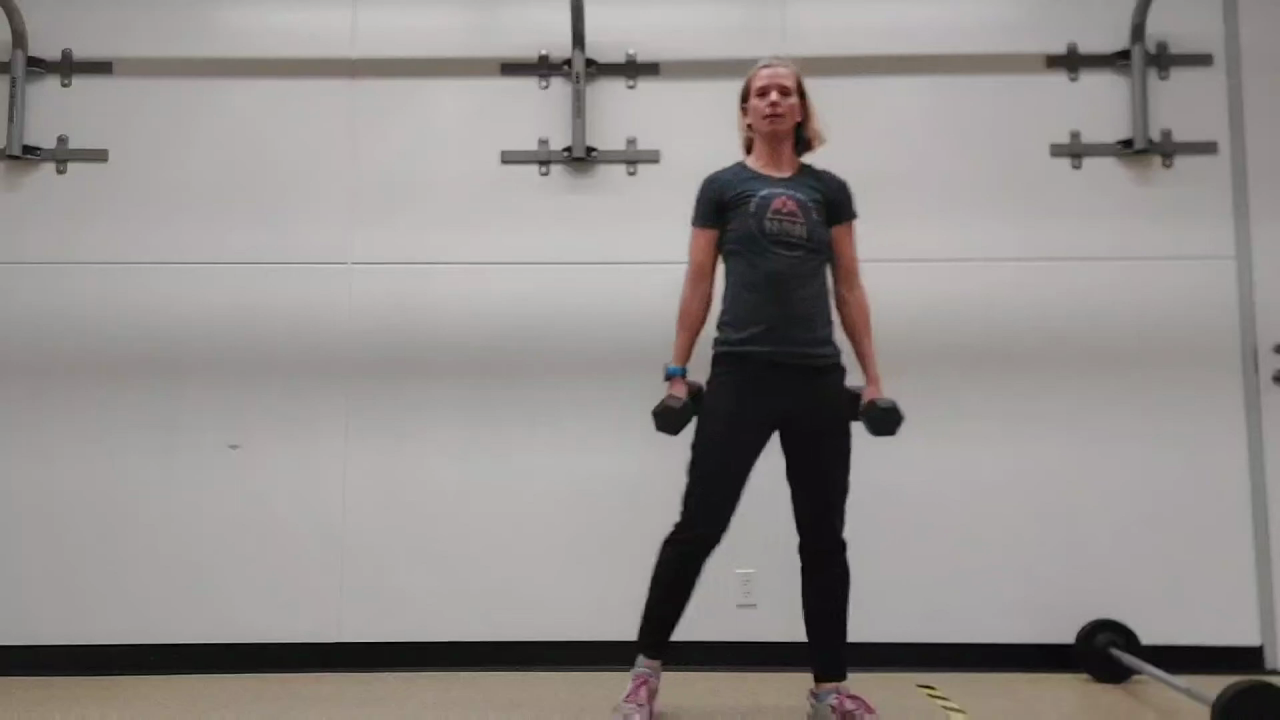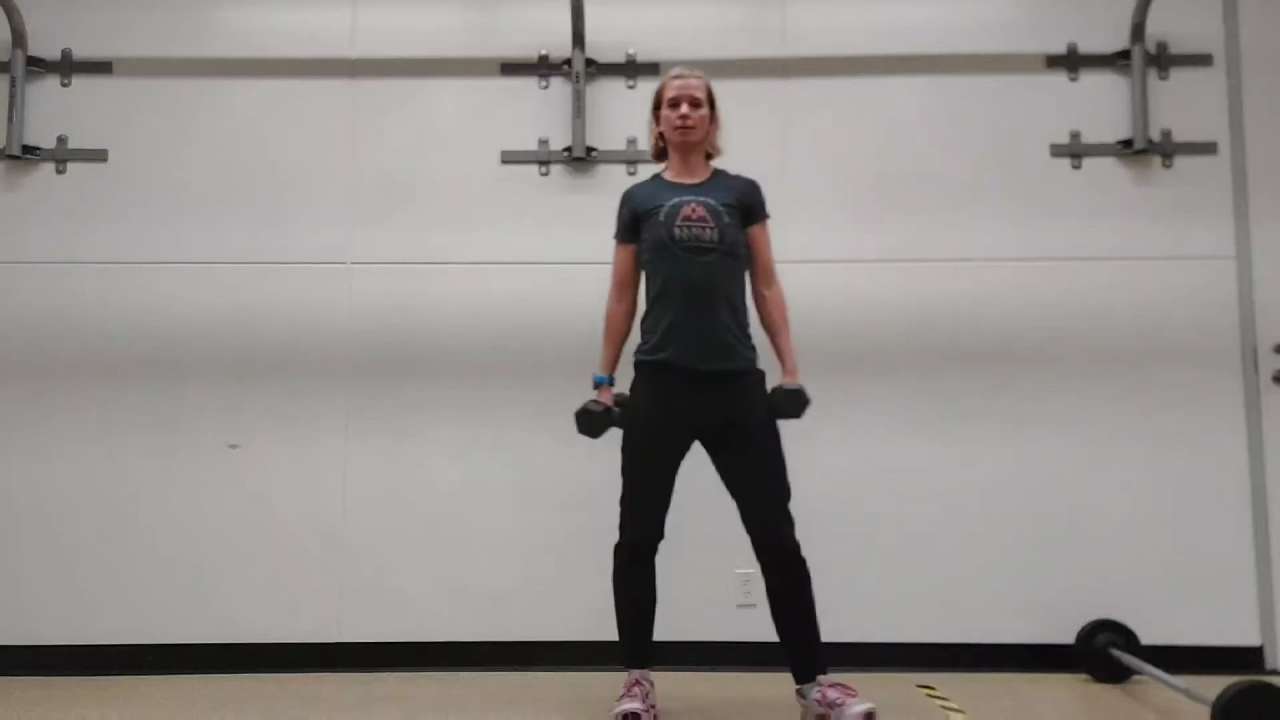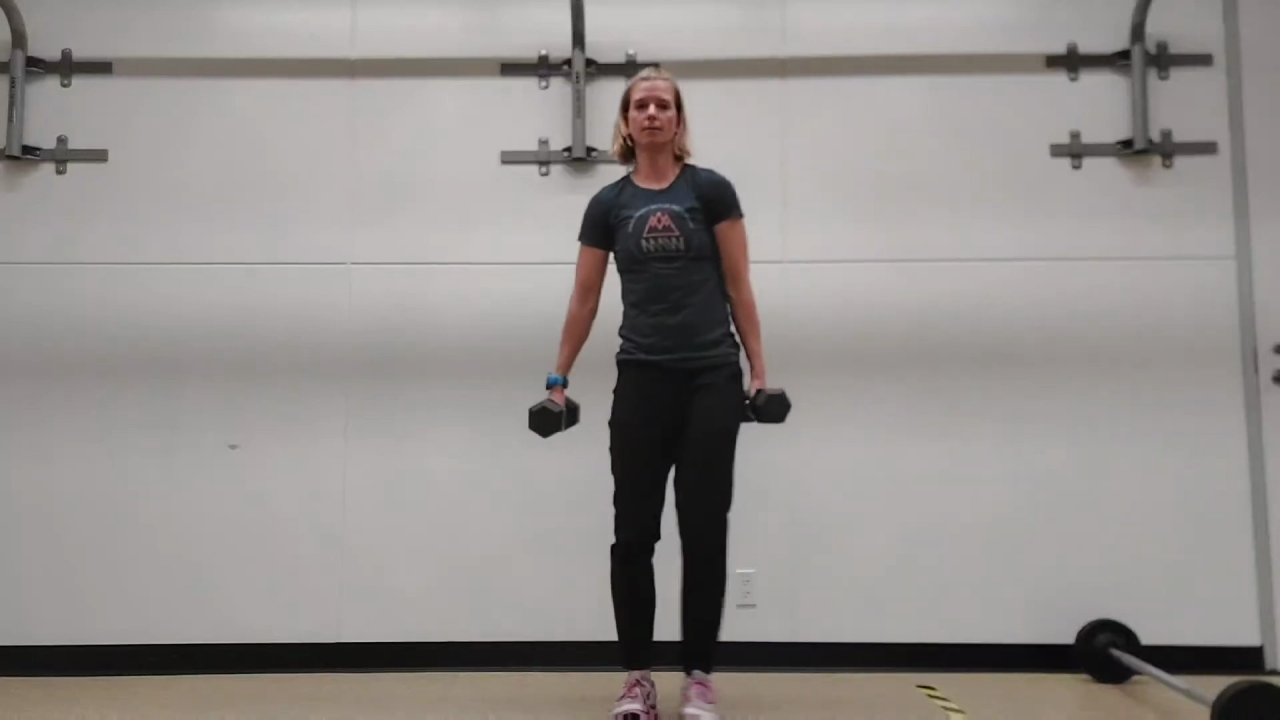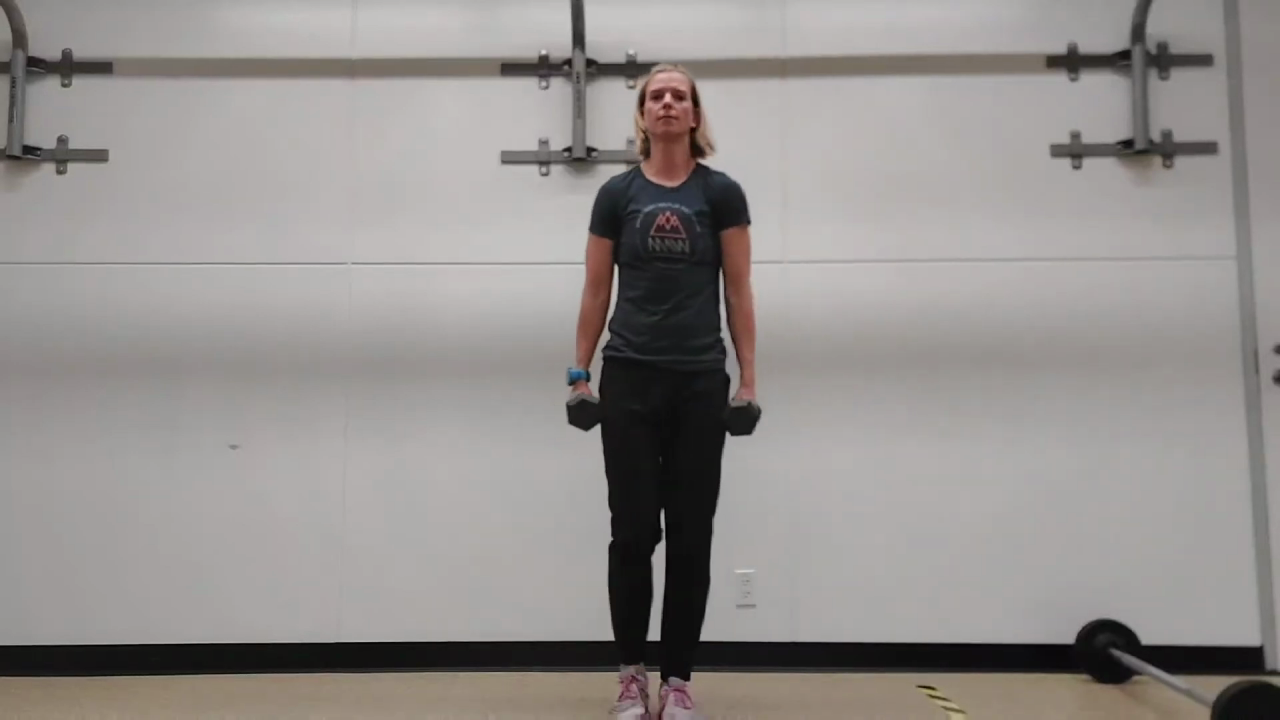
dt=0.3s
person 1, frame 1
left shoulder: (830, 189)
right shoulder: (722, 186)
left elbow: (849, 287)
right elbow: (698, 284)
left wrist: (872, 375)
right wrist: (677, 371)
left hip: (817, 376)
right hip: (742, 372)
left knee: (824, 535)
right knee: (699, 525)
person 1, frame 2
left shoulder: (741, 192)
right shoulder: (638, 199)
left elbow: (765, 286)
right elbow: (621, 295)
left wrist: (787, 367)
right wrist: (605, 376)
left hip: (733, 383)
right hip: (660, 382)
left knee: (774, 532)
right knee: (638, 535)
person 1, frame 3
left shoulder: (711, 188)
right shoulder: (607, 204)
left elbow: (738, 284)
right elbow: (584, 299)
left wrist: (758, 369)
right wrist: (559, 378)
left hip: (711, 376)
right hip: (640, 379)
left knee: (705, 526)
right knee: (633, 533)
person 1, frame 4
left shoulder: (722, 193)
right shoulder: (616, 193)
left elbow: (738, 292)
right elbow: (596, 291)
left wrist: (747, 378)
right wrist: (581, 373)
left hip: (699, 381)
right hip: (630, 377)
left knee: (690, 534)
right knee: (633, 530)
